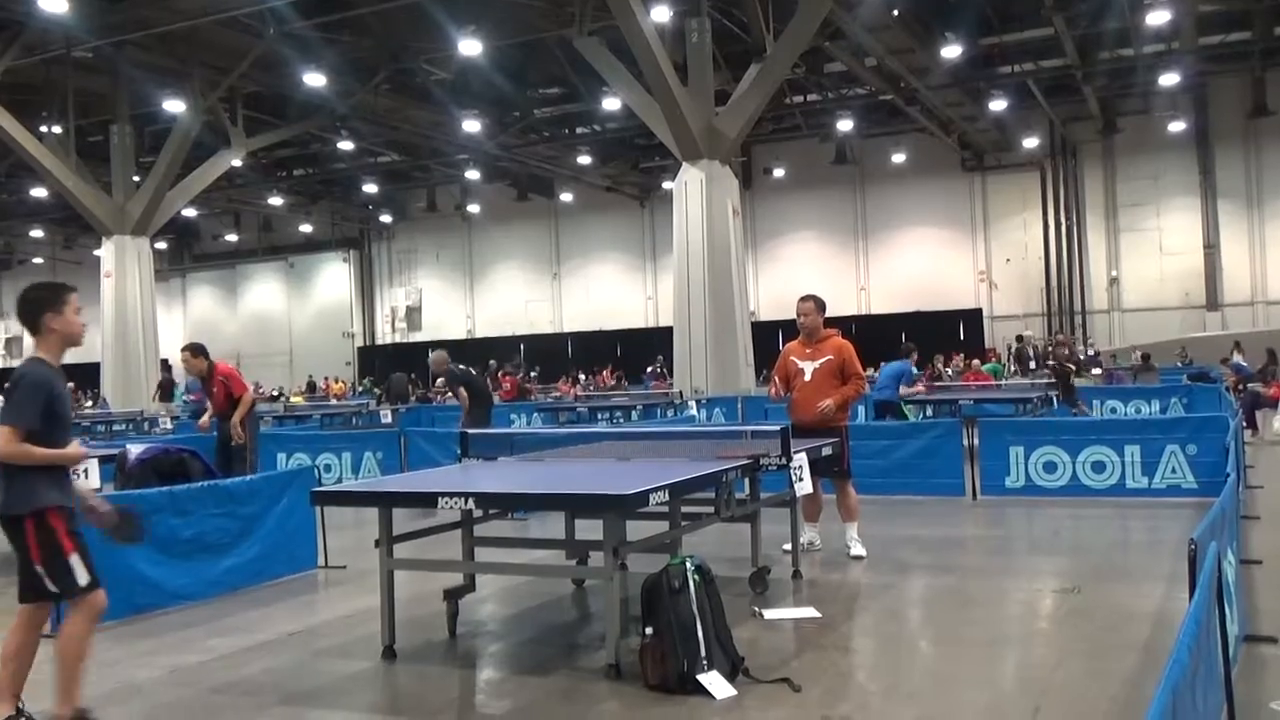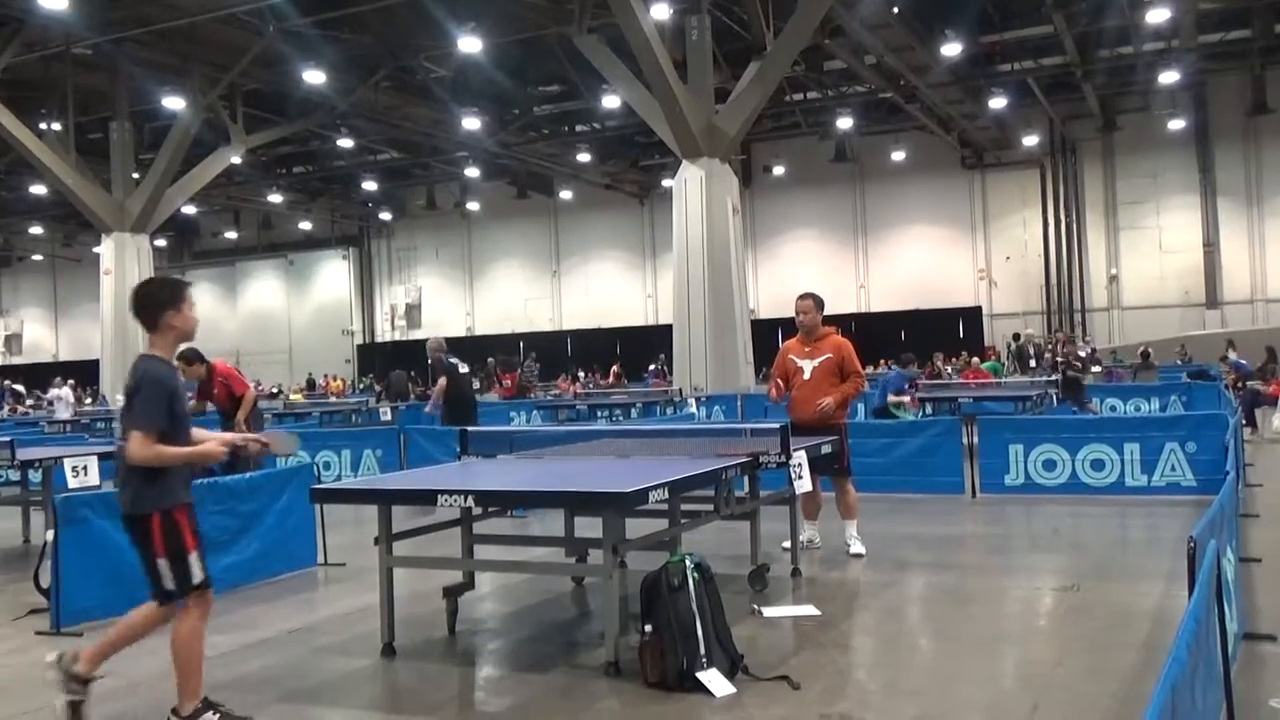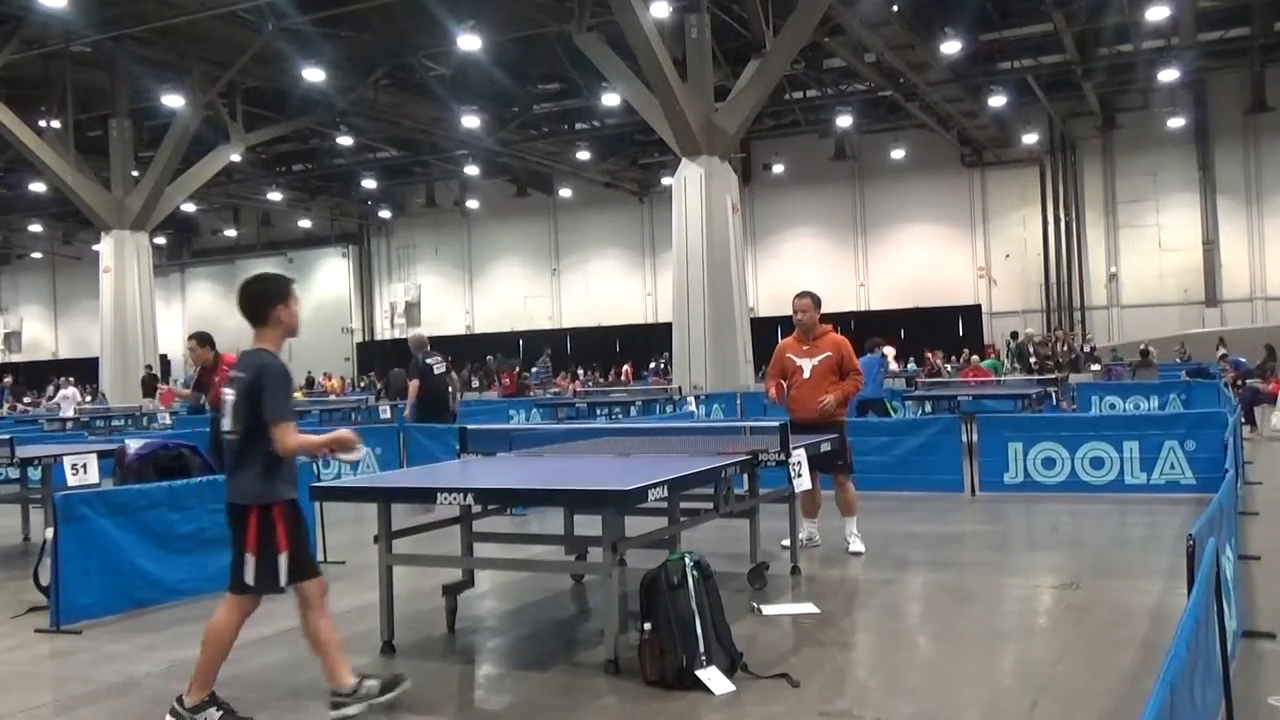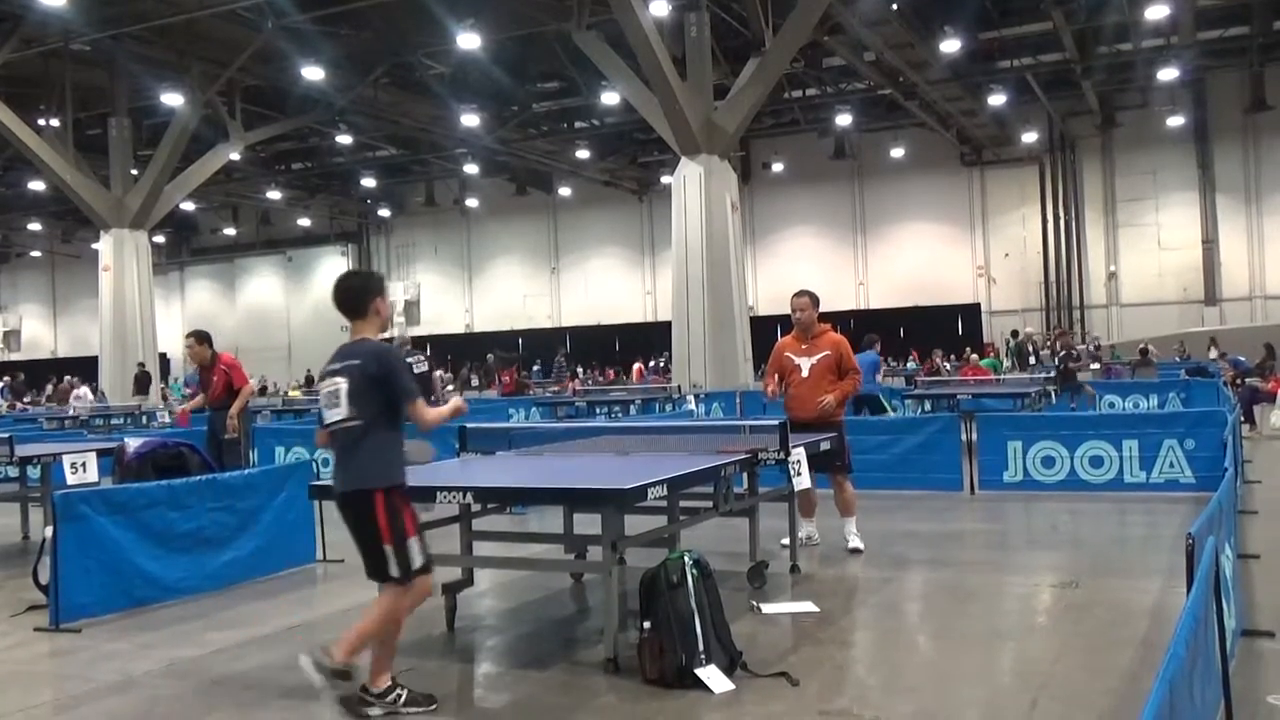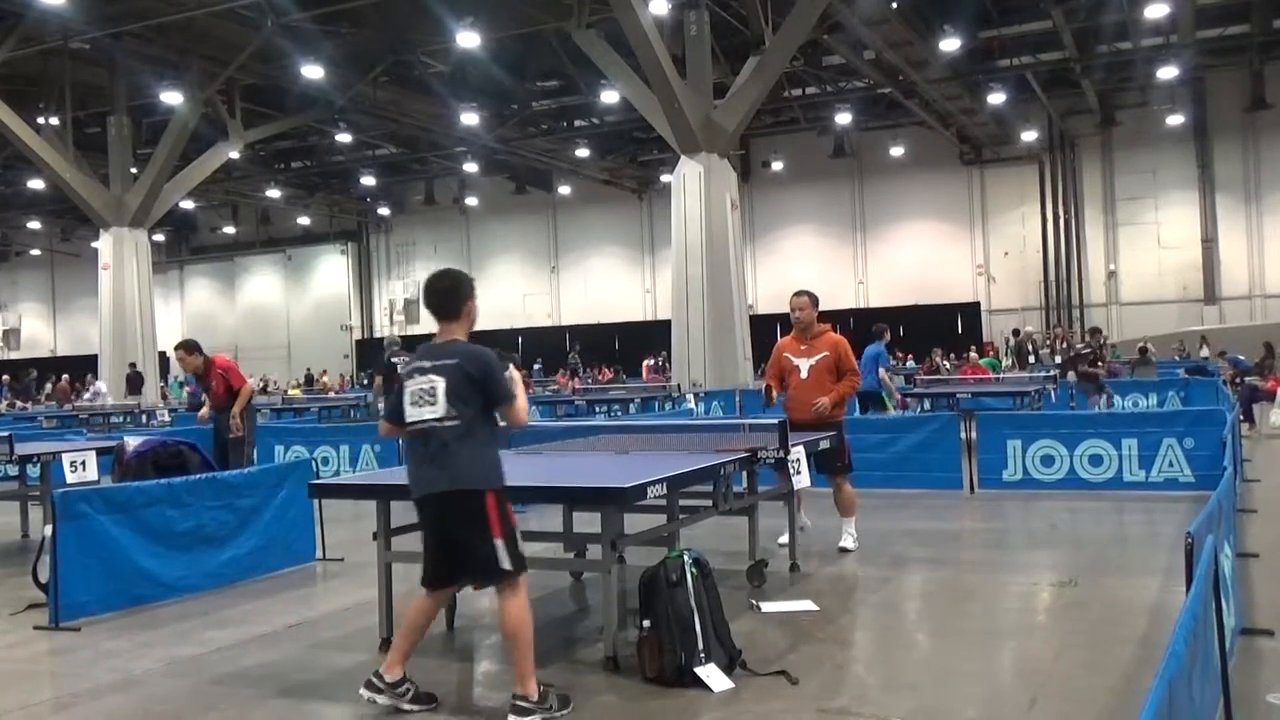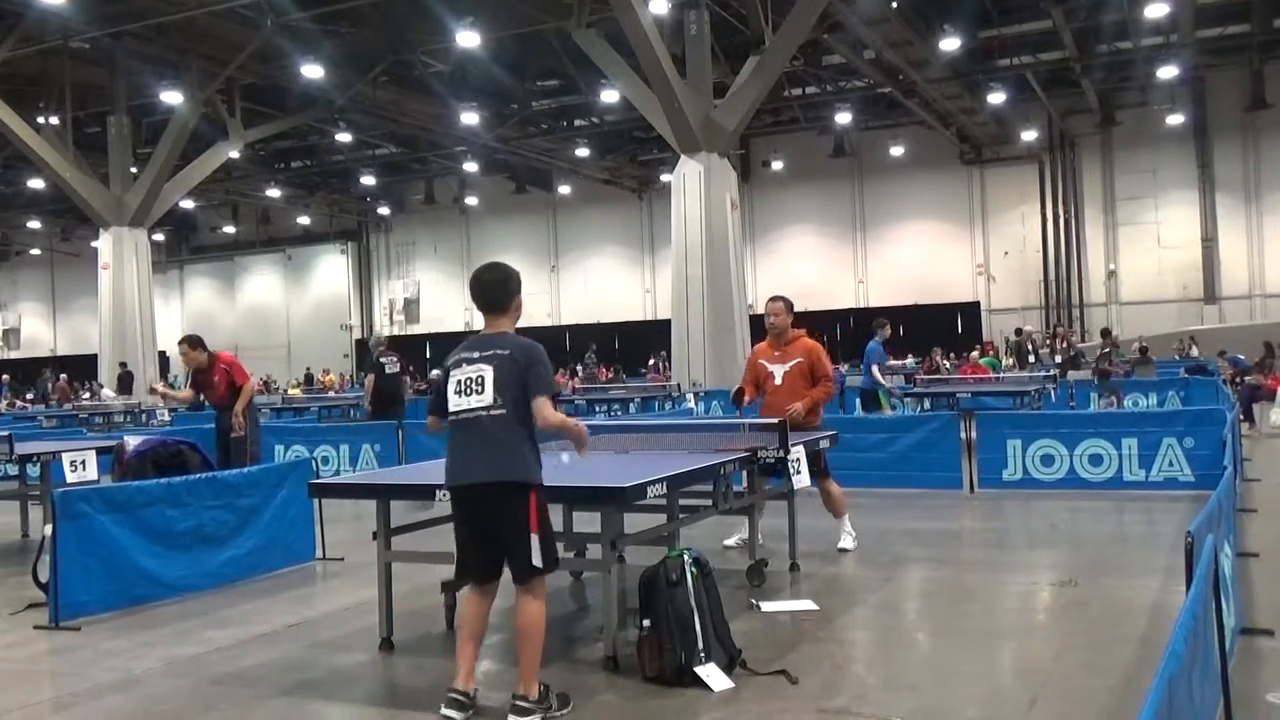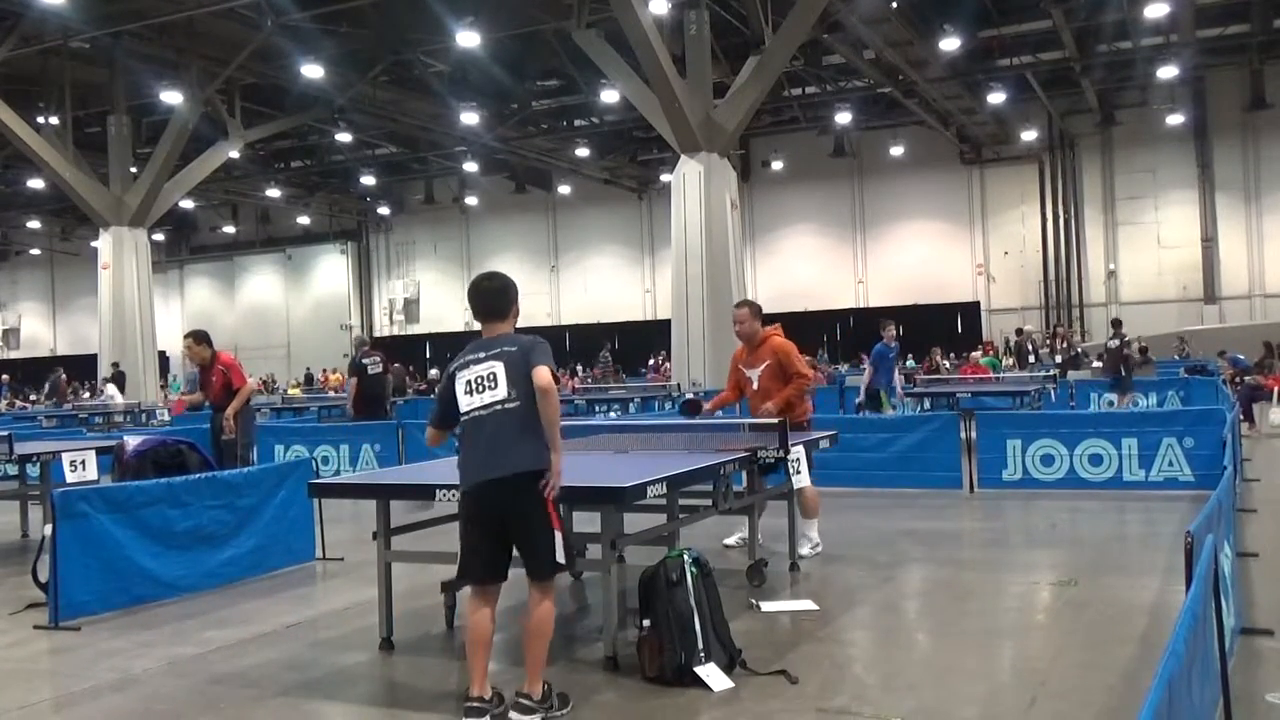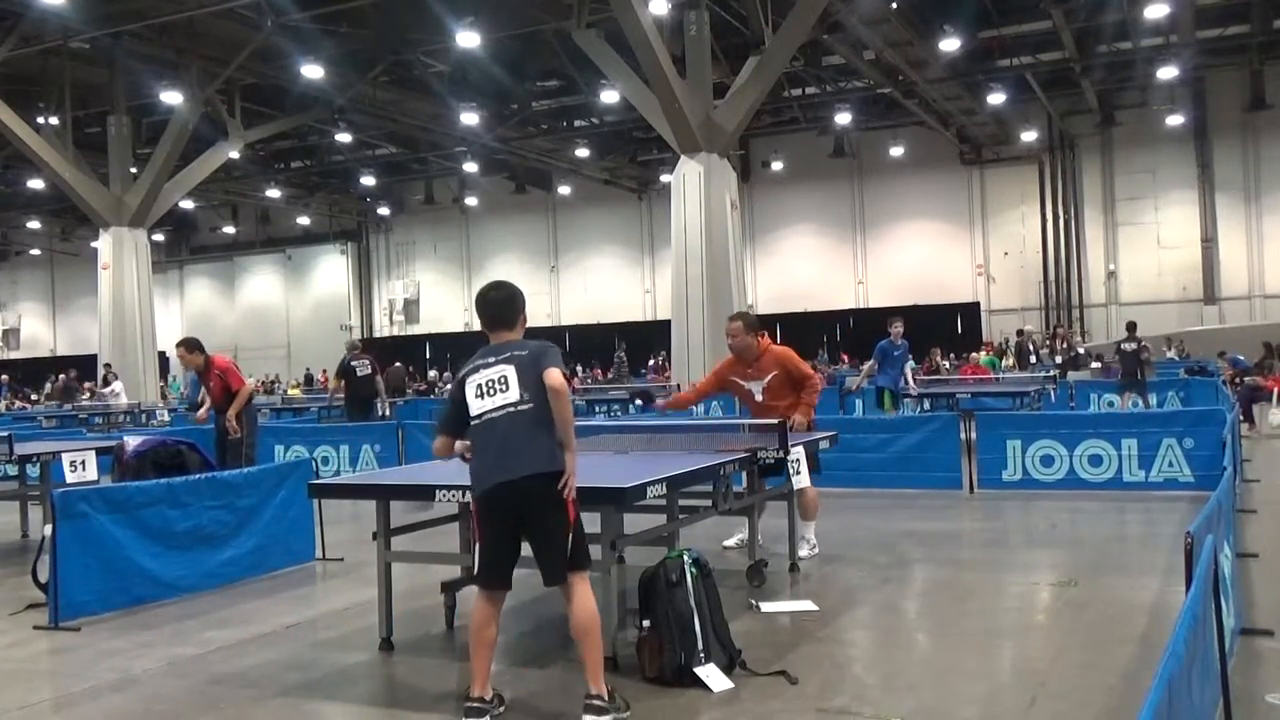
dt=0.3s
person 1, frame 1
left shoulder: (48, 376)
left wrist: (82, 495)
right wrist: (65, 455)
left hip: (46, 507)
left knee: (35, 609)
right knee: (89, 601)
person 1, frame 2
left shoulder: (158, 371)
right shoulder: (155, 377)
right elbow: (138, 451)
left wrist: (228, 438)
right wrist: (201, 454)
left hip: (160, 504)
right hip: (159, 508)
left knee: (169, 604)
right knee: (195, 602)
left ankle: (80, 664)
person 1, frame 3
left shoulder: (246, 367)
right shoulder: (270, 371)
right elbow: (285, 444)
left wrist: (315, 444)
right wrist: (330, 440)
left hip: (270, 496)
right hip: (261, 502)
left knee: (312, 589)
right knee: (242, 600)
person 1, frame 4
left shoulder: (332, 365)
right shoulder: (382, 356)
left elbow: (324, 437)
right elbow: (422, 418)
right wrist: (452, 406)
left hip: (350, 486)
right hip: (376, 487)
left knee: (395, 584)
right knee: (416, 584)
right ankle: (335, 658)
person 1, frame 5
left shoulder: (411, 365)
right shoulder: (479, 359)
left elbow: (387, 428)
right elbow: (517, 418)
right wrist: (516, 385)
left hip: (428, 491)
right hip: (473, 488)
left knee: (437, 588)
right knee: (512, 585)
left ankle: (388, 675)
person 1, frame 6
left shoulder: (455, 358)
right shoulder: (527, 351)
left elbow: (434, 421)
right elbow: (544, 417)
right wrist: (575, 428)
left hip: (464, 483)
right hip: (514, 482)
left knee: (479, 586)
right knee: (532, 585)
person 1, frame 7
left shoulder: (458, 365)
right shoulder: (530, 346)
left elbow: (434, 435)
right elbow: (543, 385)
right wrist: (556, 450)
left hip: (477, 485)
right hip: (528, 476)
left knee: (483, 590)
right knee: (543, 585)
person 1, frame 8
left shoulder: (468, 371)
right shoulder: (541, 351)
left elbow: (440, 446)
right elbow: (556, 386)
left wrist: (467, 448)
right wrist: (570, 451)
left hip: (490, 487)
right hip: (544, 477)
left knee: (490, 591)
right knee: (576, 581)
person 2, frame 1
left shoulder: (841, 347)
right shoulder: (789, 350)
left elbow: (858, 381)
right elbow: (780, 382)
left wrist: (836, 400)
right wrist: (776, 391)
left hip: (832, 427)
right hip: (800, 428)
left knee: (842, 482)
left ankle: (853, 539)
right ankle: (810, 536)
person 2, frame 2
left shoulder: (839, 345)
right shoulder: (788, 348)
left elbow: (857, 379)
right elbow: (777, 379)
left wrist: (836, 398)
right wrist: (775, 391)
left hip: (831, 425)
right hip: (799, 425)
left knee: (841, 480)
left ankle: (852, 536)
right ankle: (810, 534)
person 2, frame 3
left shoulder: (837, 343)
right shoulder: (785, 347)
left elbow: (855, 376)
right elbow: (773, 377)
left wrist: (837, 396)
right wrist: (774, 390)
left hip: (830, 422)
right hip: (798, 424)
left knee: (841, 477)
left ankle: (852, 534)
right ankle: (809, 532)
person 2, frame 4
left shoulder: (836, 342)
right shoulder: (783, 346)
left elbow: (854, 376)
right elbow: (772, 375)
left wrist: (836, 396)
right wrist: (772, 388)
left hip: (828, 423)
right hip: (796, 423)
left knee: (839, 478)
left ankle: (852, 533)
right ankle: (808, 531)
person 2, frame 5
left shoulder: (836, 342)
right shoulder: (783, 346)
left elbow: (852, 377)
right elbow: (773, 377)
left wrist: (832, 398)
right wrist: (772, 391)
left hip: (828, 423)
right hip: (793, 423)
left knee: (839, 479)
left ankle: (849, 532)
right ankle: (798, 522)
person 2, frame 6
left shoulder: (810, 348)
right shoulder: (758, 352)
left elbow: (827, 384)
right elbow: (749, 385)
left wrist: (804, 405)
right wrist: (746, 397)
left hip: (804, 428)
left knee: (822, 481)
left ankle: (846, 531)
right ankle: (748, 532)
person 2, frame 7
left shoulder: (780, 346)
right shoulder: (739, 356)
left elbow: (803, 379)
right elbow: (734, 390)
left wrist: (777, 403)
right wrist: (712, 404)
left hip: (793, 422)
left ankle: (811, 537)
right ankle: (750, 531)
person 2, frame 8
left shoulder: (781, 356)
right shoulder: (728, 367)
left elbow: (811, 381)
right elbow: (700, 391)
left wrist: (802, 411)
right wrist: (669, 403)
left hip: (795, 426)
left ankle: (808, 539)
right ankle: (749, 532)
